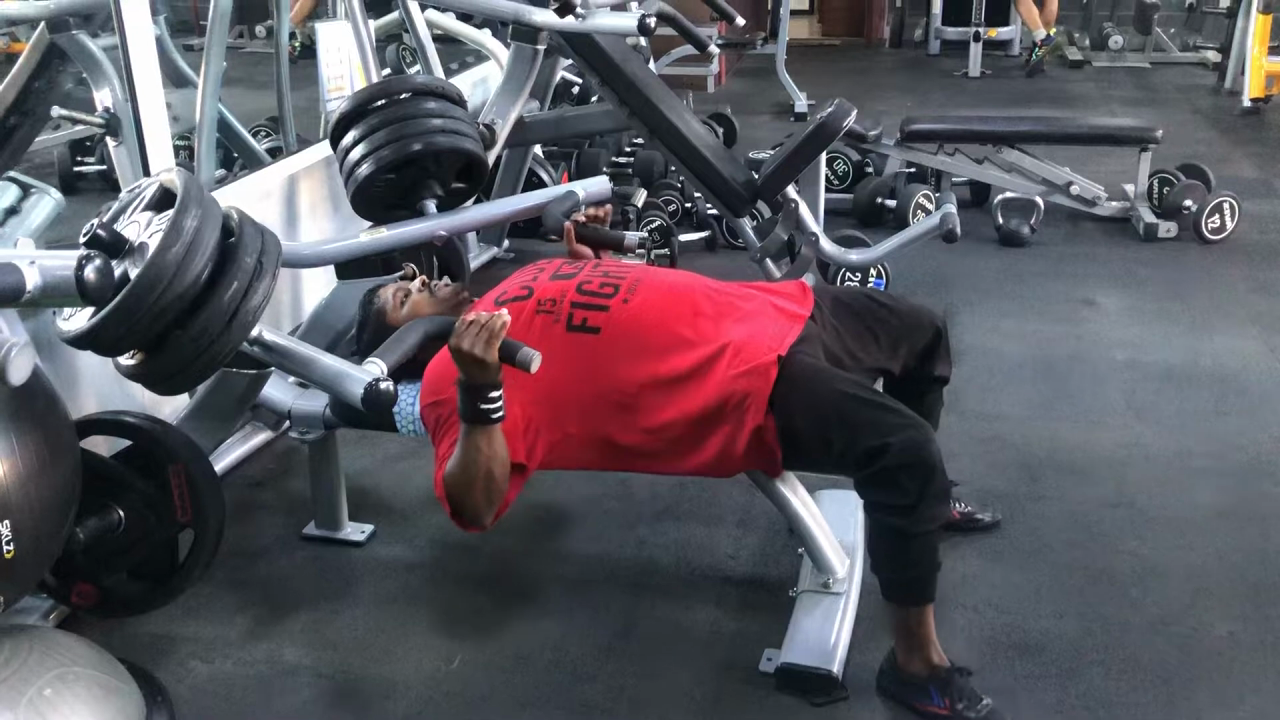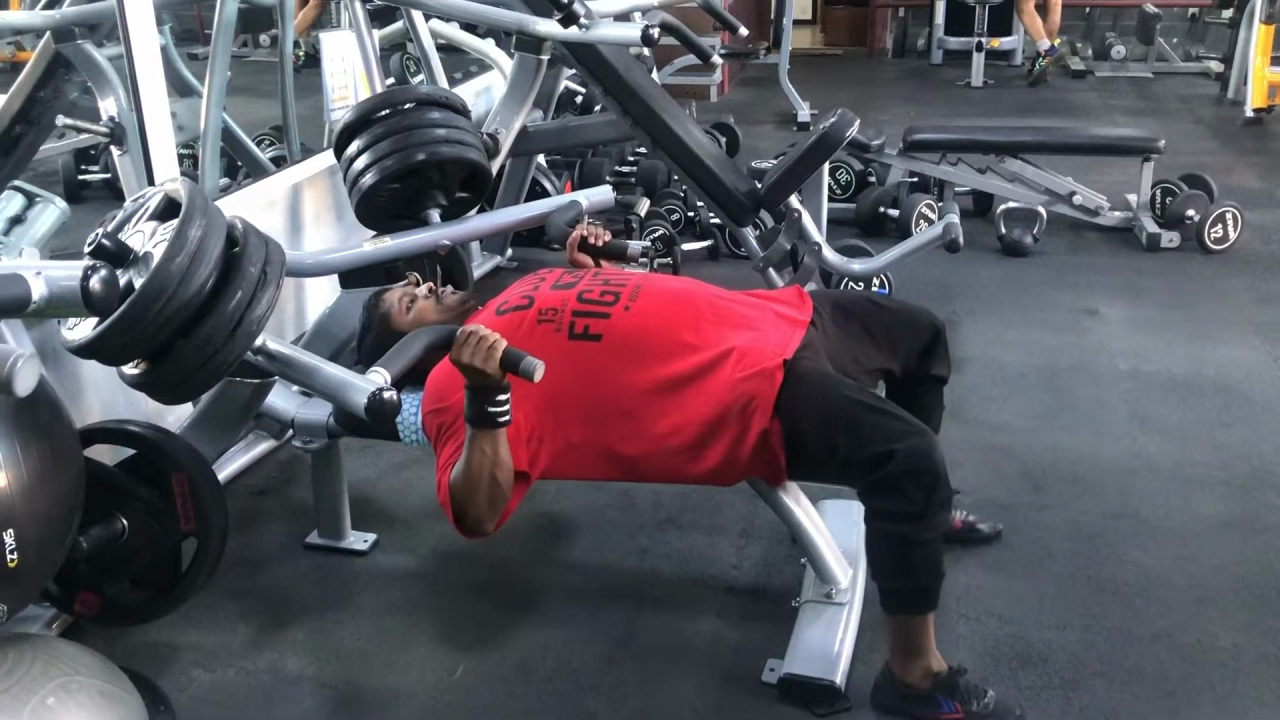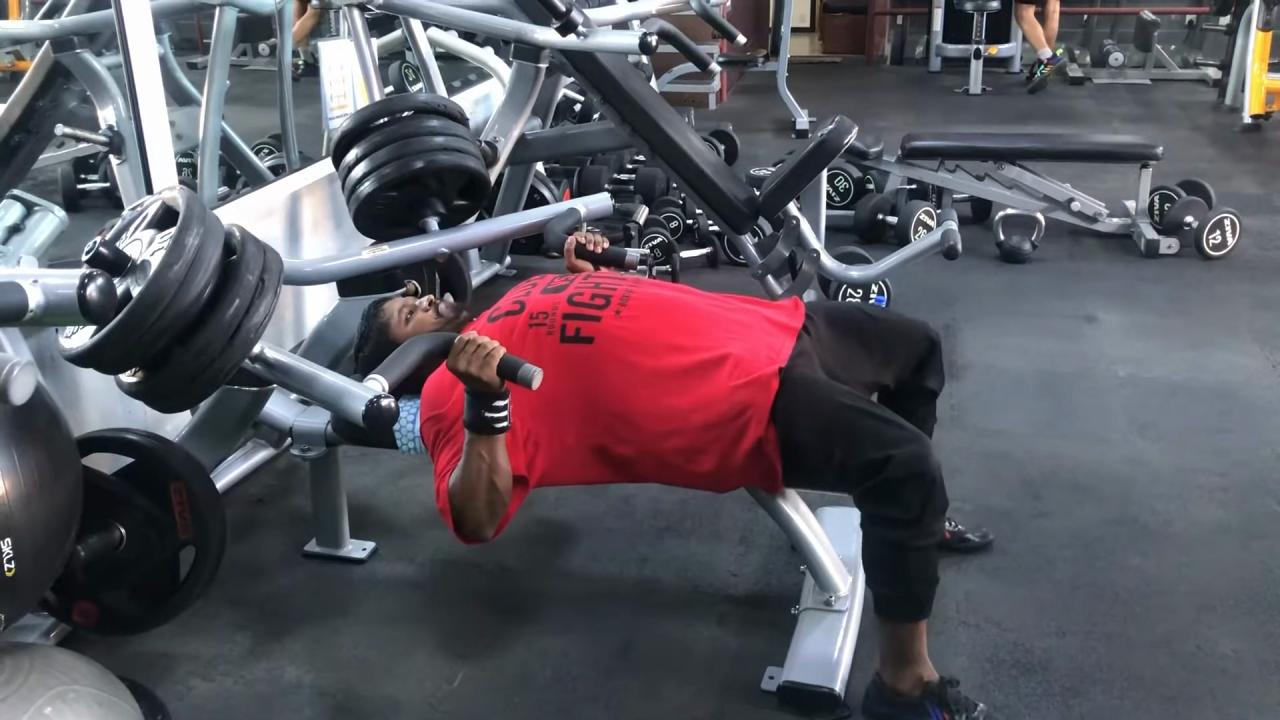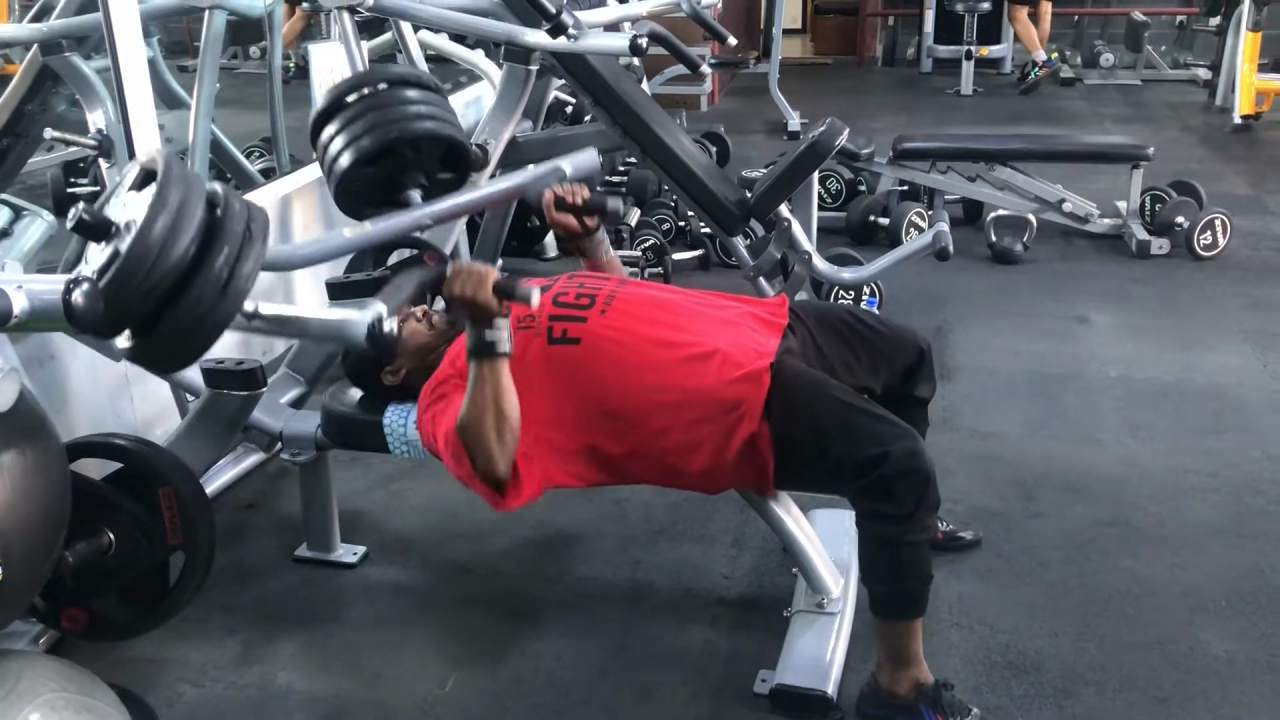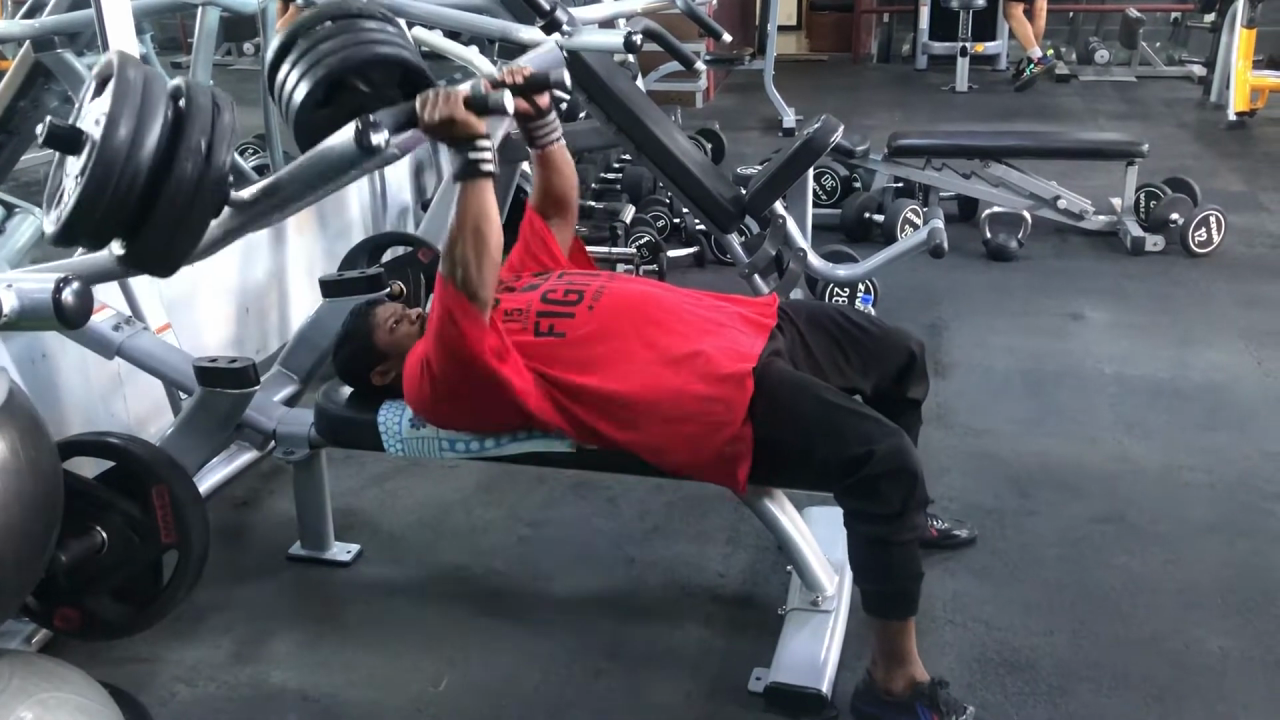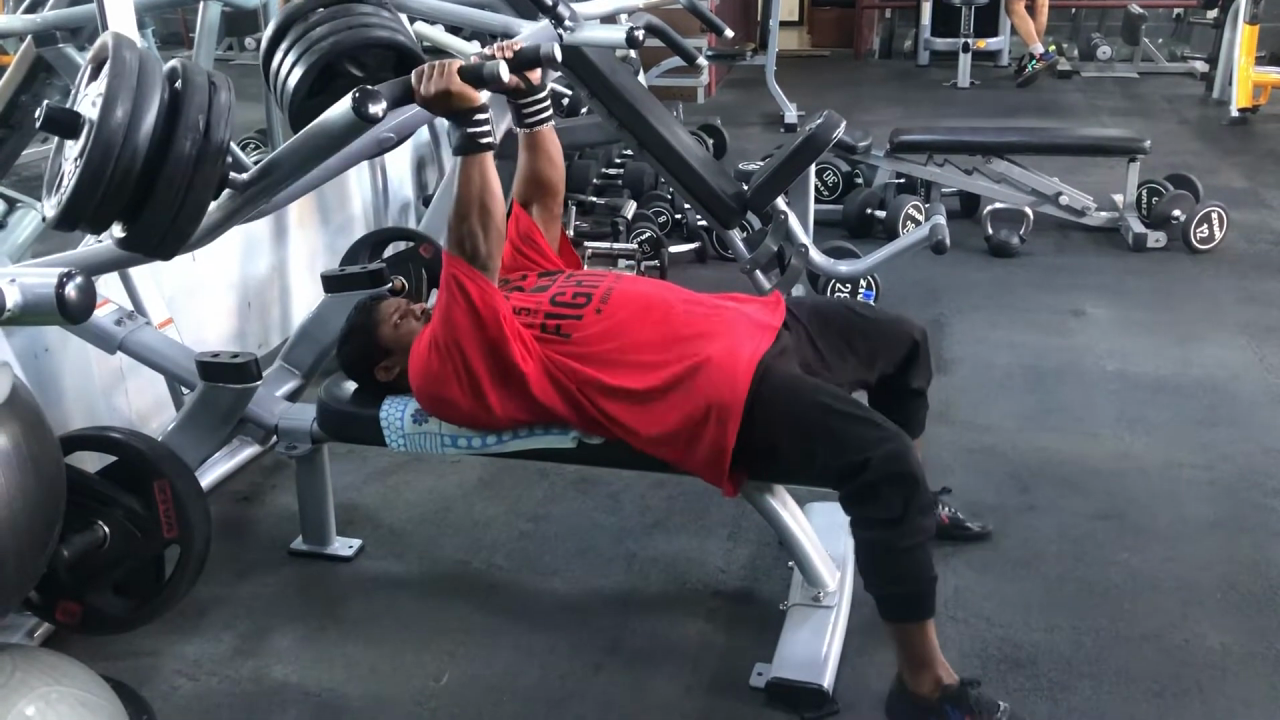
dt=0.5s
person 1, frame 1
left shoulder: (512, 291)
right shoulder: (452, 372)
right elbow: (476, 507)
left wrist: (594, 249)
right wrist: (478, 387)
right hip: (741, 384)
left knee: (921, 331)
right knee: (904, 450)
left ankle: (916, 503)
right ankle: (917, 663)
person 1, frame 2
left shoulder: (511, 304)
right shoulder: (454, 380)
right elbow: (478, 514)
left wrist: (594, 263)
right wrist: (484, 395)
right hip: (748, 393)
left knee: (919, 334)
right knee: (909, 456)
left ankle: (917, 511)
person 1, frame 3
left shoulder: (511, 314)
right shoulder: (449, 391)
right elbow: (477, 521)
left wrist: (592, 265)
right wrist: (485, 402)
right hip: (740, 402)
left knee: (916, 347)
right knee: (906, 465)
left ankle: (909, 523)
person 1, frame 4
left shoulder: (499, 313)
right shoulder: (446, 392)
left elbow: (614, 294)
right elbow: (495, 467)
left wrist: (584, 233)
right wrist: (484, 331)
right hip: (731, 400)
left knee: (906, 355)
right knee: (899, 461)
left ankle: (904, 523)
person 1, frame 5
left shoulder: (504, 294)
right shoulder: (438, 376)
left elbow: (557, 207)
right elbow: (466, 284)
left wrist: (536, 117)
right wrist: (471, 153)
right hip: (713, 398)
left knee: (900, 357)
right knee: (883, 458)
left ankle: (893, 516)
person 1, frame 6
left shoulder: (503, 288)
right shoulder: (444, 367)
left elbow: (542, 194)
right elbow: (473, 249)
left wrist: (526, 95)
right wrist: (468, 123)
right hip: (715, 392)
left knee: (901, 344)
right knee: (882, 461)
left ankle: (909, 512)
